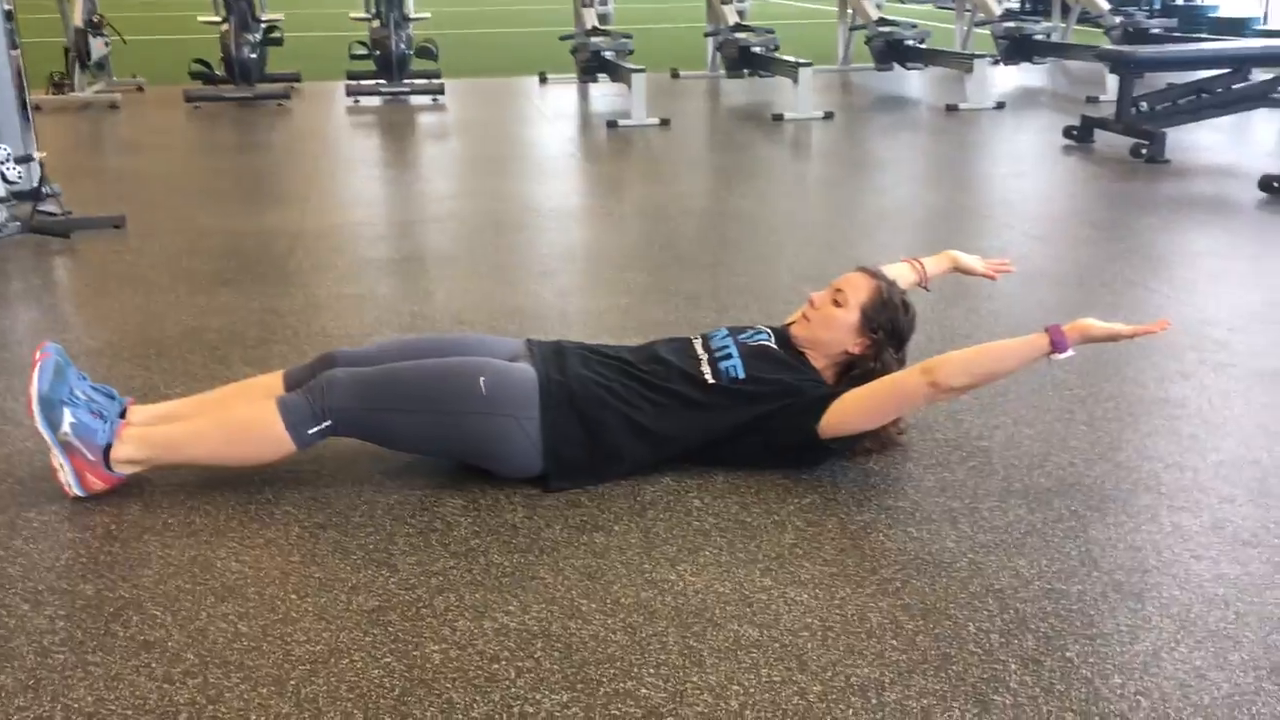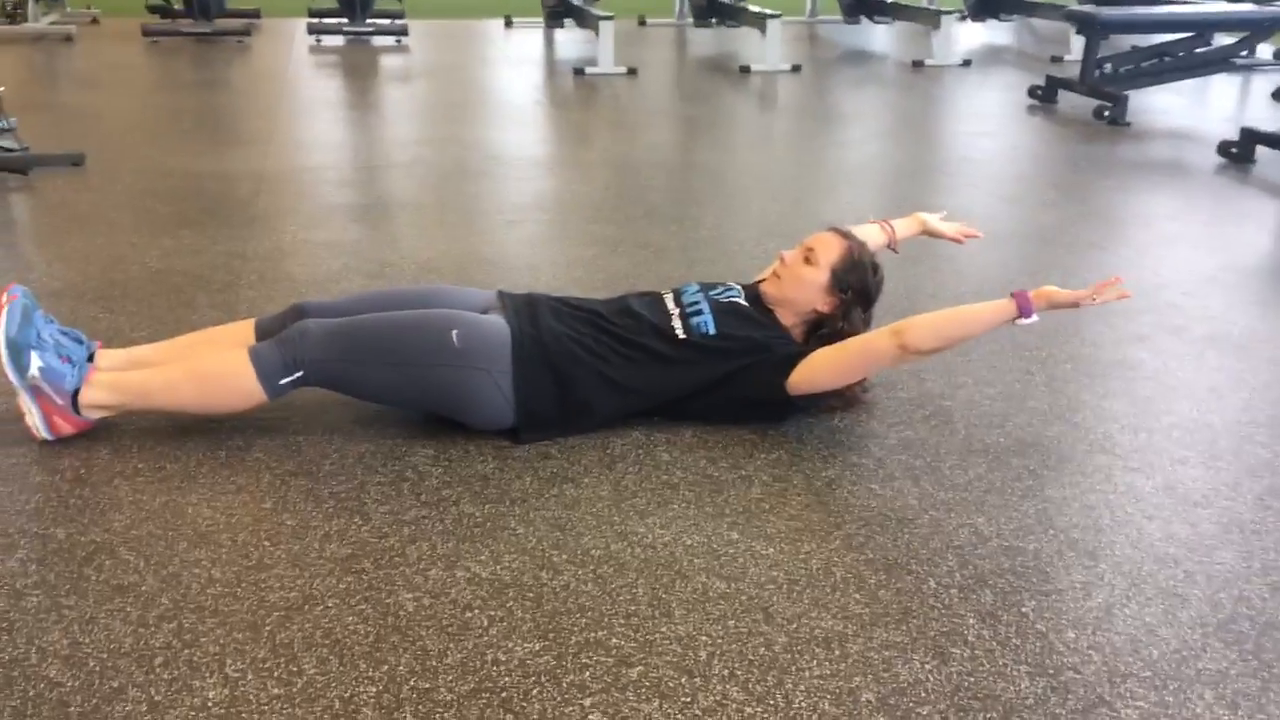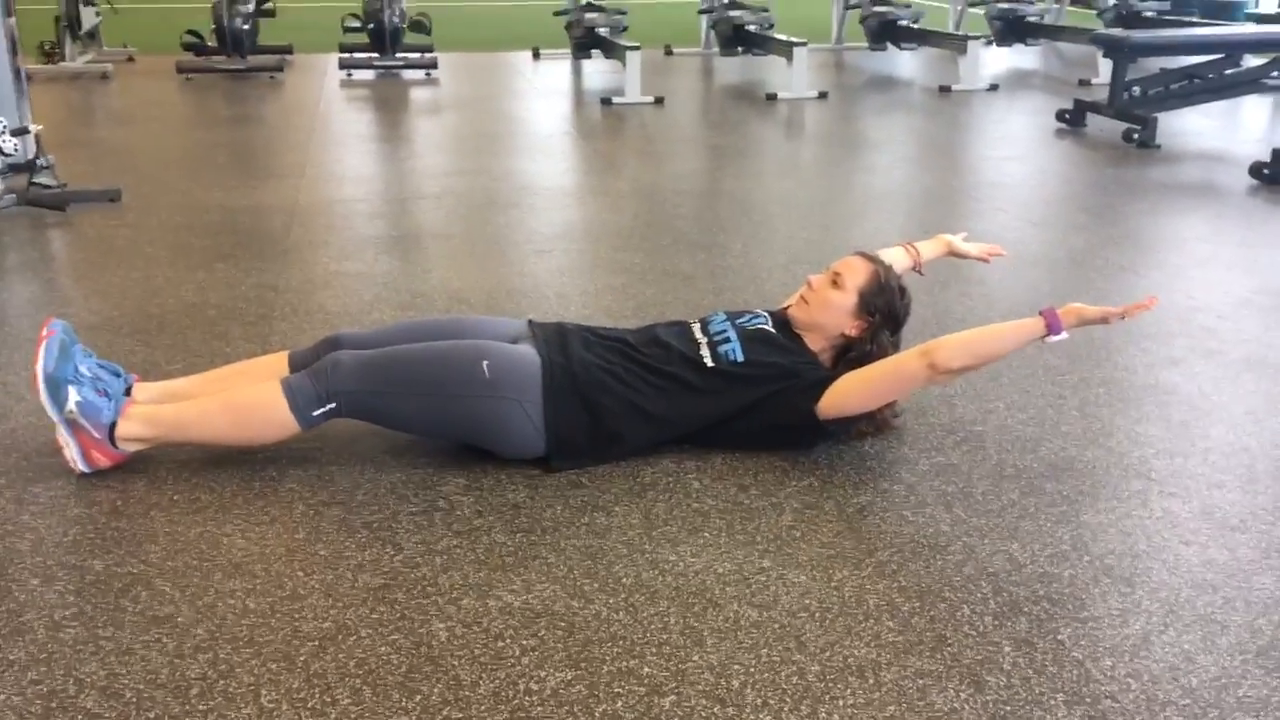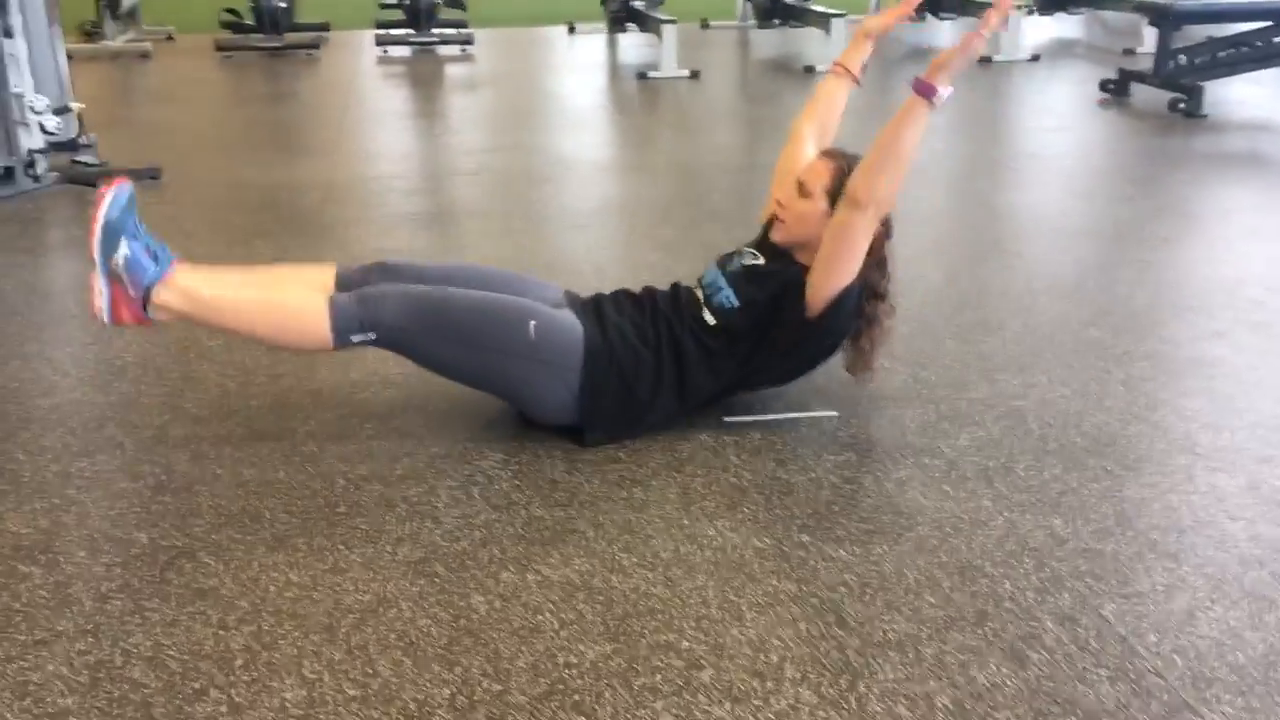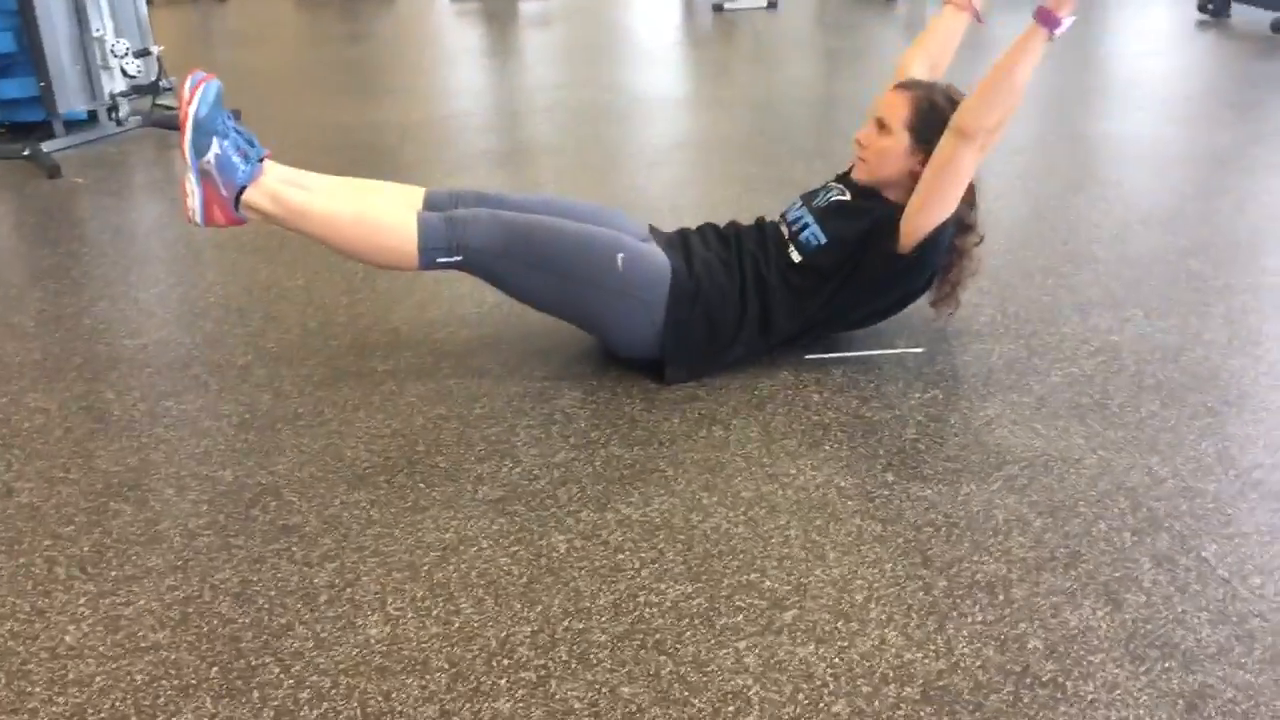
dt=0.7s
person 1, frame 1
left shoulder: (808, 407)
right shoulder: (782, 346)
left elbow: (938, 373)
right elbow: (876, 280)
left wrist: (1068, 335)
right wrist: (946, 259)
left hip: (547, 425)
right hip: (549, 367)
left knee: (332, 404)
right knee: (333, 367)
left ankle: (111, 453)
right ankle: (124, 422)
person 1, frame 2
left shoulder: (778, 367)
right shoulder: (751, 300)
left elbow: (903, 337)
right elbow: (845, 238)
left wrist: (1030, 302)
right wrist: (914, 221)
left hip: (519, 378)
right hip: (517, 318)
left knee: (303, 355)
right knee: (305, 315)
right ankle: (95, 363)
person 1, frame 3
left shoulder: (805, 390)
right shoulder: (774, 326)
left elbow: (931, 359)
right elbow: (864, 263)
left wrist: (1061, 318)
right wrist: (938, 245)
left hip: (548, 405)
right hip: (547, 347)
left knee: (337, 387)
right knee: (337, 348)
left ankle: (117, 429)
right ankle: (132, 395)
person 1, frame 4
left shoulder: (818, 306)
right shoulder: (779, 253)
left elbow: (868, 198)
right elbow: (809, 145)
left wrist: (928, 86)
left hip: (590, 378)
right hip: (584, 325)
left knee: (378, 314)
right knee: (378, 278)
left ankle: (152, 287)
right ankle: (158, 279)
person 1, frame 5
left shoulder: (902, 249)
right shoulder: (863, 189)
left elbow: (969, 134)
right elbow: (916, 84)
left hip: (675, 310)
right hip: (668, 255)
left knee: (464, 236)
right knee: (465, 206)
left ankle: (250, 188)
right ankle: (257, 179)
